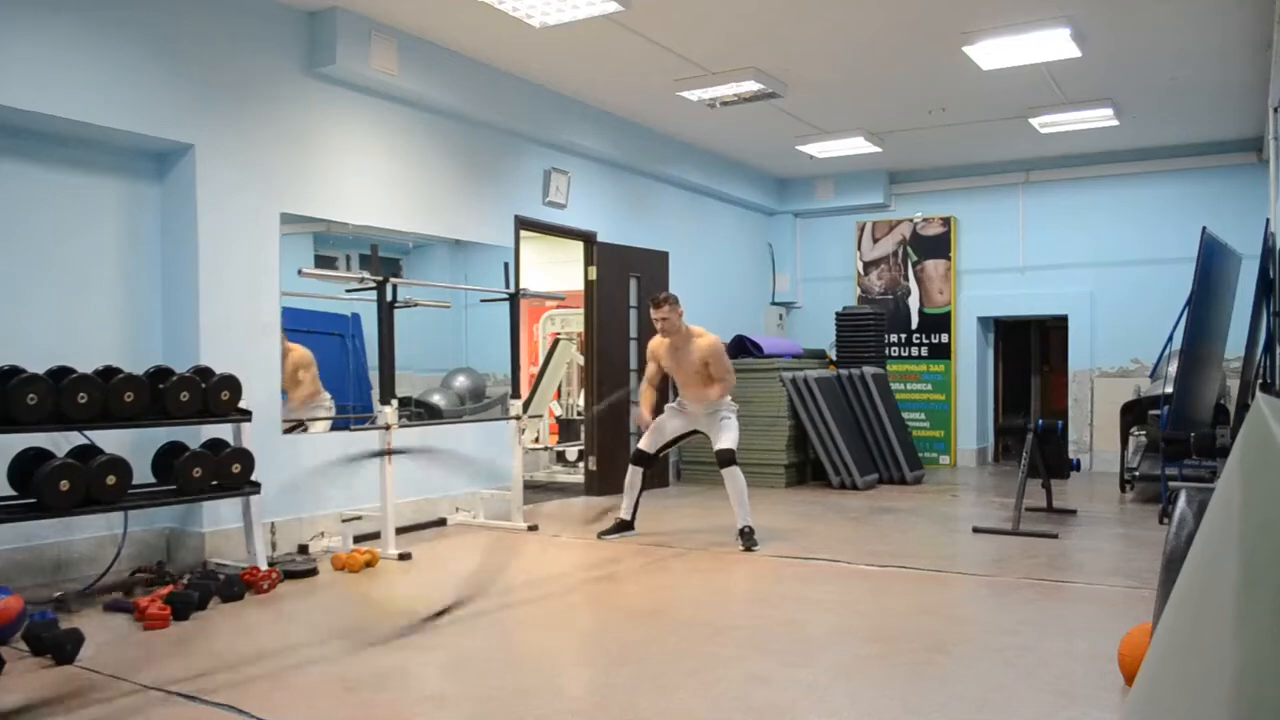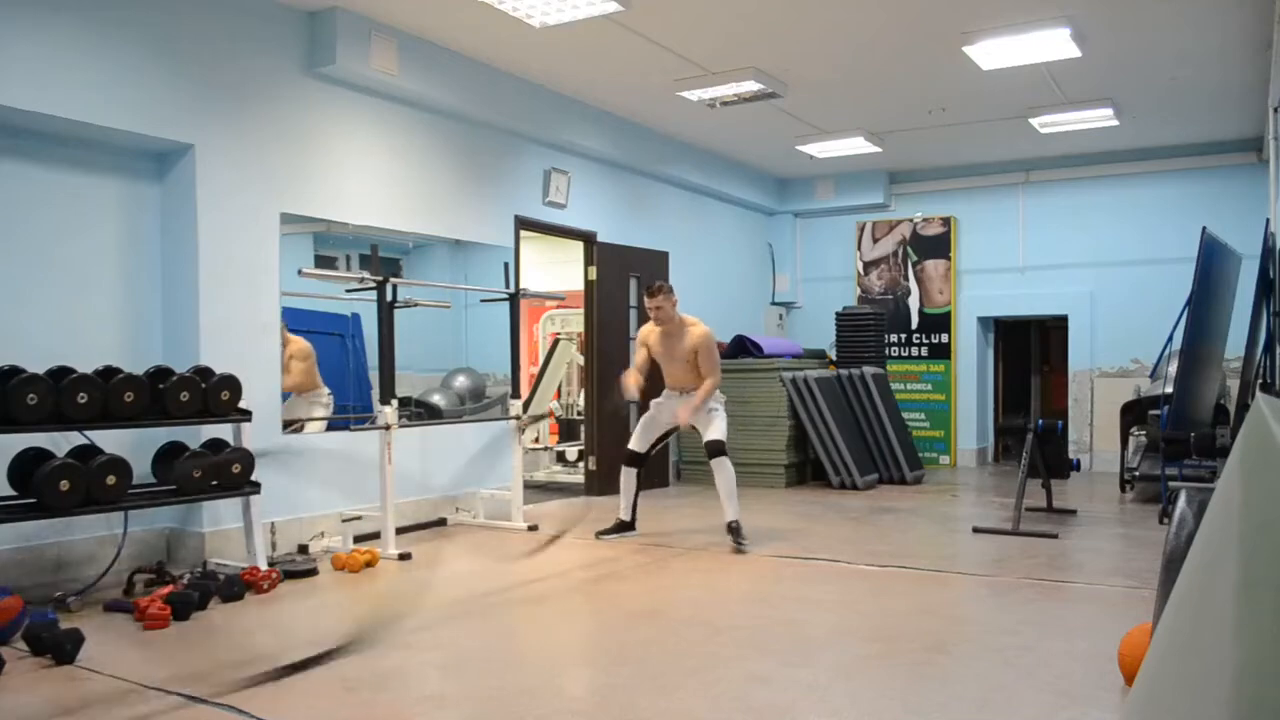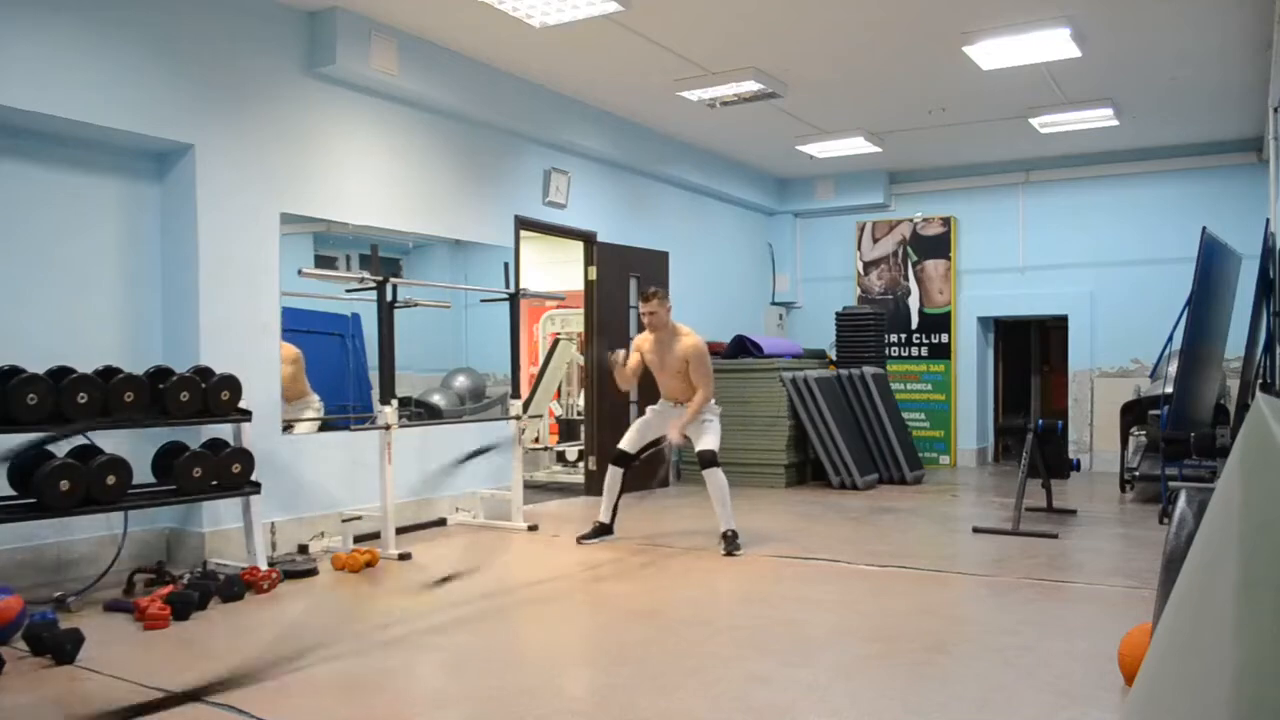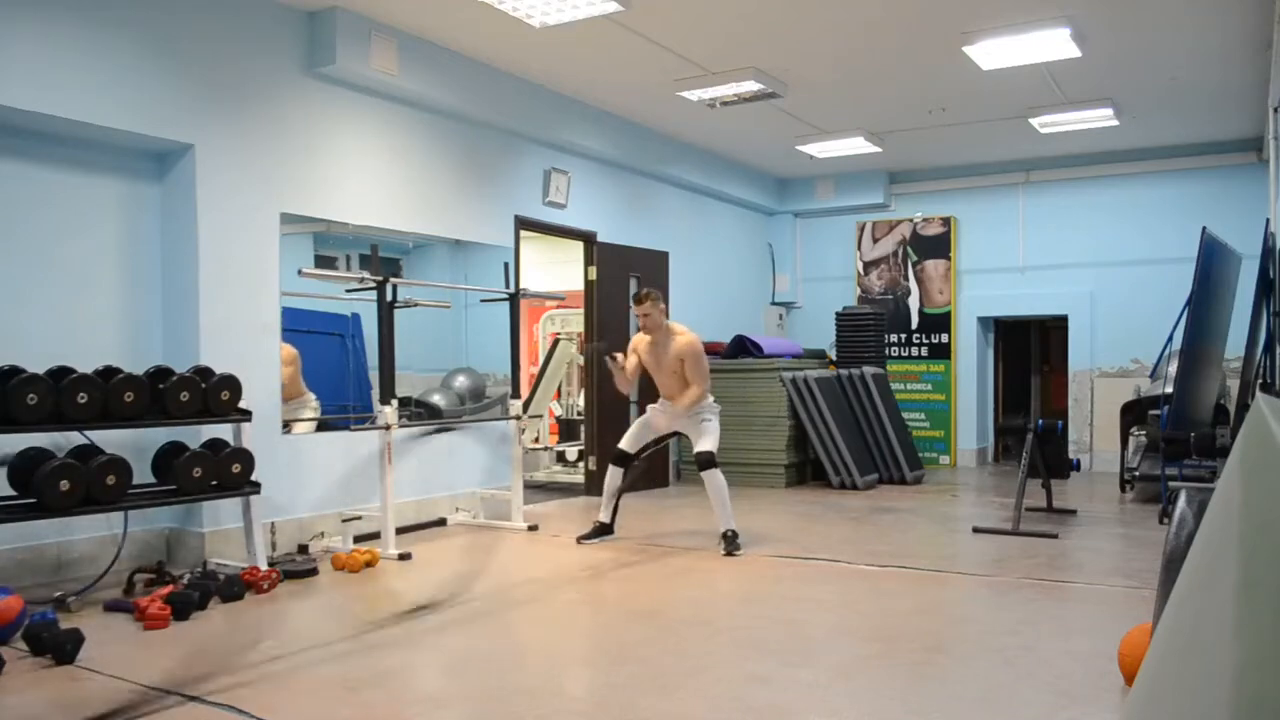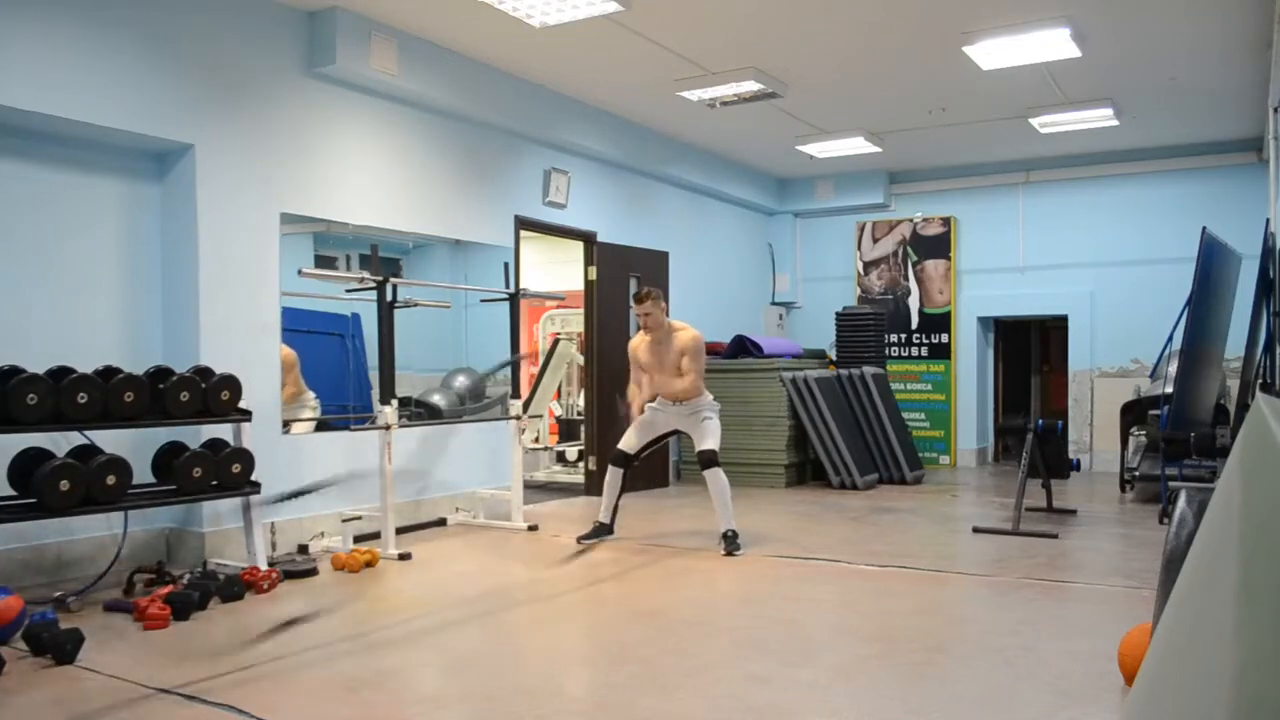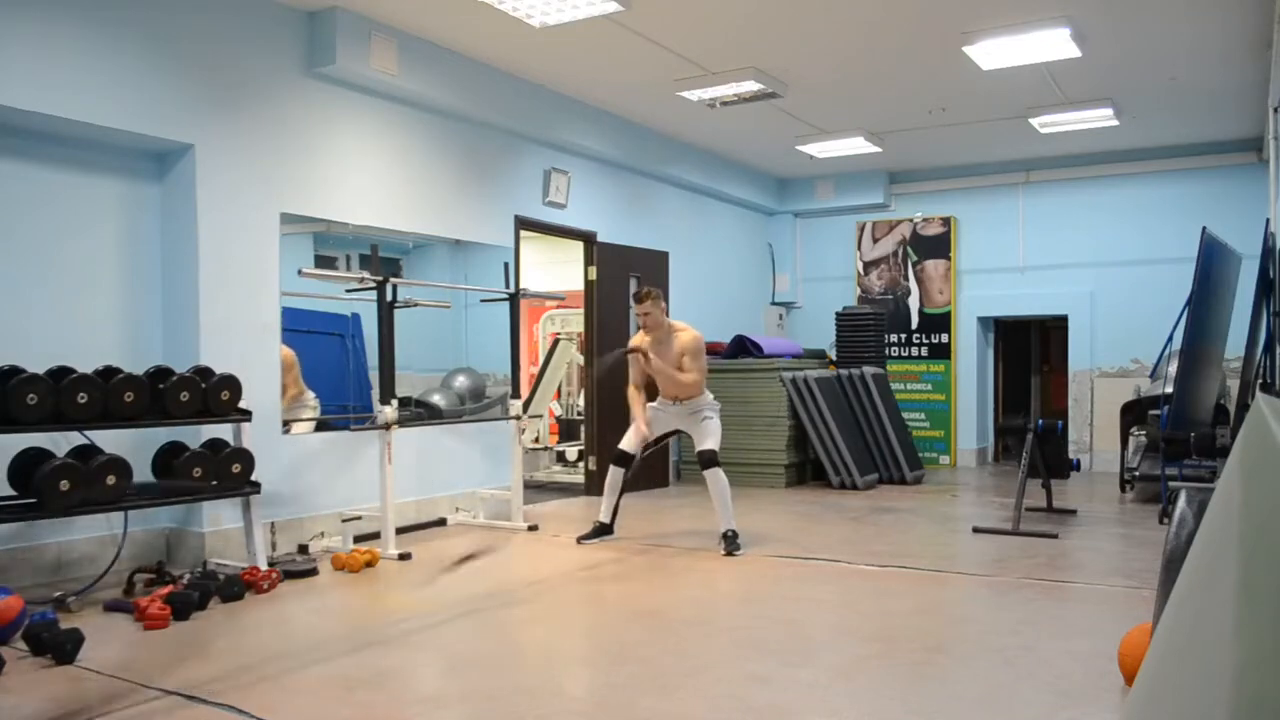
dt=0.4s
person 1, frame 1
left shoulder: (708, 344)
right shoulder: (656, 345)
left elbow: (728, 382)
right elbow: (649, 385)
left wrist: (699, 400)
right wrist: (645, 411)
left hip: (716, 408)
right hip: (682, 407)
left knee: (726, 459)
right knee: (639, 456)
left ankle: (745, 529)
right ankle: (626, 520)
person 1, frame 2
left shoulder: (700, 333)
right shoulder: (646, 334)
left elbow: (714, 378)
right elbow: (637, 370)
left wrist: (690, 408)
right wrist: (631, 382)
left hip: (705, 401)
right hip: (669, 399)
left knee: (716, 451)
right knee: (631, 456)
left ankle: (733, 525)
right ankle: (626, 521)
person 1, frame 3
left shoulder: (692, 344)
right shoulder: (641, 342)
left elbow: (706, 391)
right elbow: (626, 385)
left wrist: (681, 426)
right wrist: (619, 367)
left hip: (699, 412)
right hip: (663, 409)
left knee: (708, 461)
right knee: (619, 457)
left ankle: (728, 532)
right ankle: (604, 523)
person 1, frame 4
left shoulder: (687, 342)
right shoulder: (637, 343)
left elbow: (701, 388)
right elbow: (627, 388)
left wrist: (671, 414)
right wrist: (619, 371)
left hip: (699, 410)
right hip: (662, 407)
left knee: (705, 462)
right knee: (619, 456)
left ankle: (729, 532)
right ankle: (605, 524)
person 1, frame 5
left shoulder: (689, 338)
right shoulder: (637, 344)
left elbow: (693, 384)
right elbow: (635, 385)
left wrist: (657, 384)
right wrist: (636, 405)
left hip: (698, 408)
right hip: (662, 408)
left knee: (708, 461)
right knee: (618, 458)
left ankle: (729, 532)
right ankle: (604, 523)
person 1, frame 6
left shoulder: (689, 338)
right shoulder: (639, 342)
left elbow: (695, 384)
right elbow: (636, 388)
left wrist: (659, 366)
right wrist: (640, 424)
left hip: (698, 408)
right hip: (664, 406)
left knee: (708, 460)
right knee: (620, 458)
left ankle: (729, 532)
right ankle: (605, 524)
